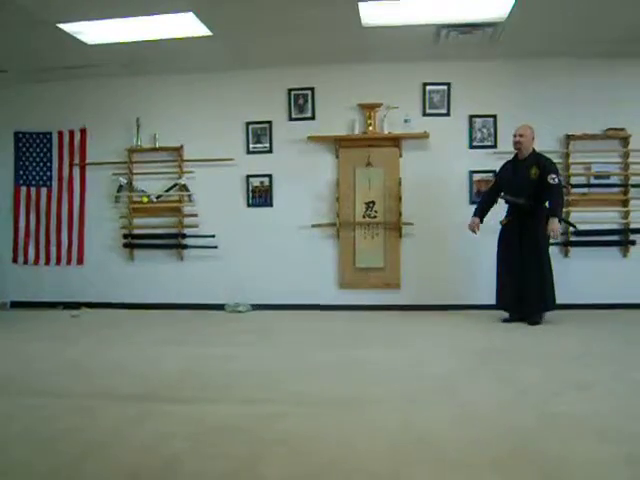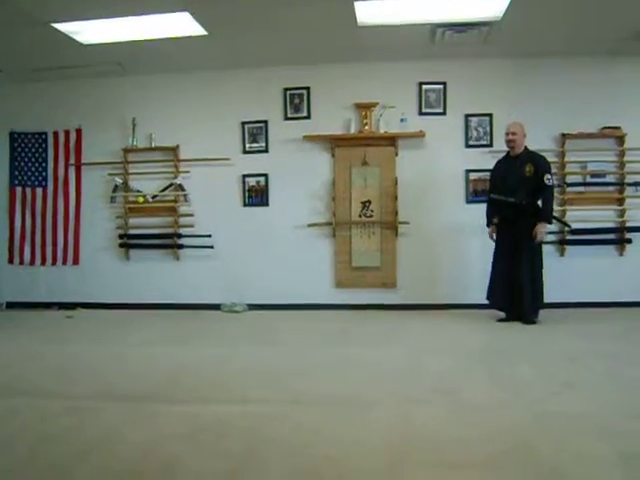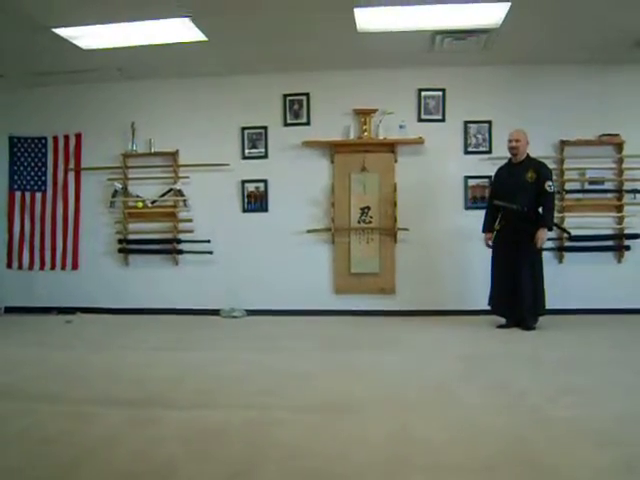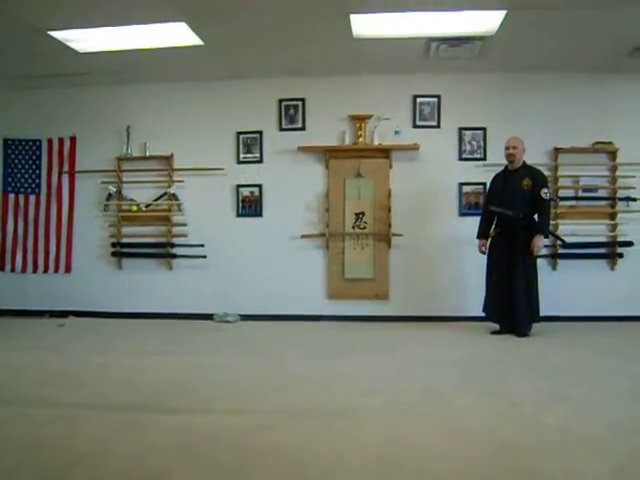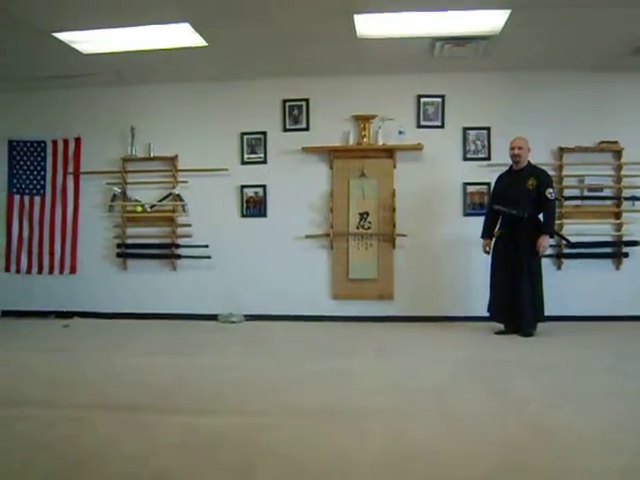
dt=0.7s
person 1, frame 1
left shoulder: (544, 164)
right shoulder: (508, 167)
left elbow: (555, 192)
right elbow: (493, 192)
left wrist: (554, 218)
right wrist: (478, 215)
left hip: (536, 222)
right hip: (512, 221)
left knee: (536, 266)
right knee: (509, 266)
left ankle: (535, 311)
right ankle: (516, 310)
person 1, frame 2
left shoulder: (538, 162)
right shoulder: (500, 165)
left elbow: (547, 194)
right elbow: (493, 196)
left wrist: (543, 222)
right wrist: (491, 223)
left hip: (529, 221)
right hip: (505, 222)
left knee: (528, 266)
right knee: (504, 266)
left ankle: (530, 311)
right ankle: (511, 310)
person 1, frame 3
left shoulder: (539, 169)
right shoulder: (502, 172)
left elbow: (548, 200)
right elbow: (493, 203)
left wrist: (544, 227)
right wrist: (488, 229)
left hip: (529, 228)
right hip: (506, 228)
left knee: (529, 272)
right knee: (504, 272)
left ankle: (529, 317)
right ankle: (511, 316)
person 1, frame 4
left shoulder: (535, 176)
right shoulder: (498, 179)
left elbow: (544, 207)
right elbow: (488, 209)
left wrist: (540, 234)
right wrist: (483, 236)
left hip: (524, 235)
right hip: (501, 235)
left knee: (523, 279)
right knee: (499, 279)
left ankle: (523, 324)
right ankle: (505, 323)
person 1, frame 5
left shoulder: (540, 176)
right shoulder: (502, 178)
left elbow: (549, 207)
right elbow: (492, 209)
left wrist: (546, 234)
right wrist: (487, 236)
left hip: (528, 234)
right hip: (505, 234)
left knee: (528, 279)
right knee: (503, 279)
left ankle: (528, 324)
right ankle: (510, 323)
